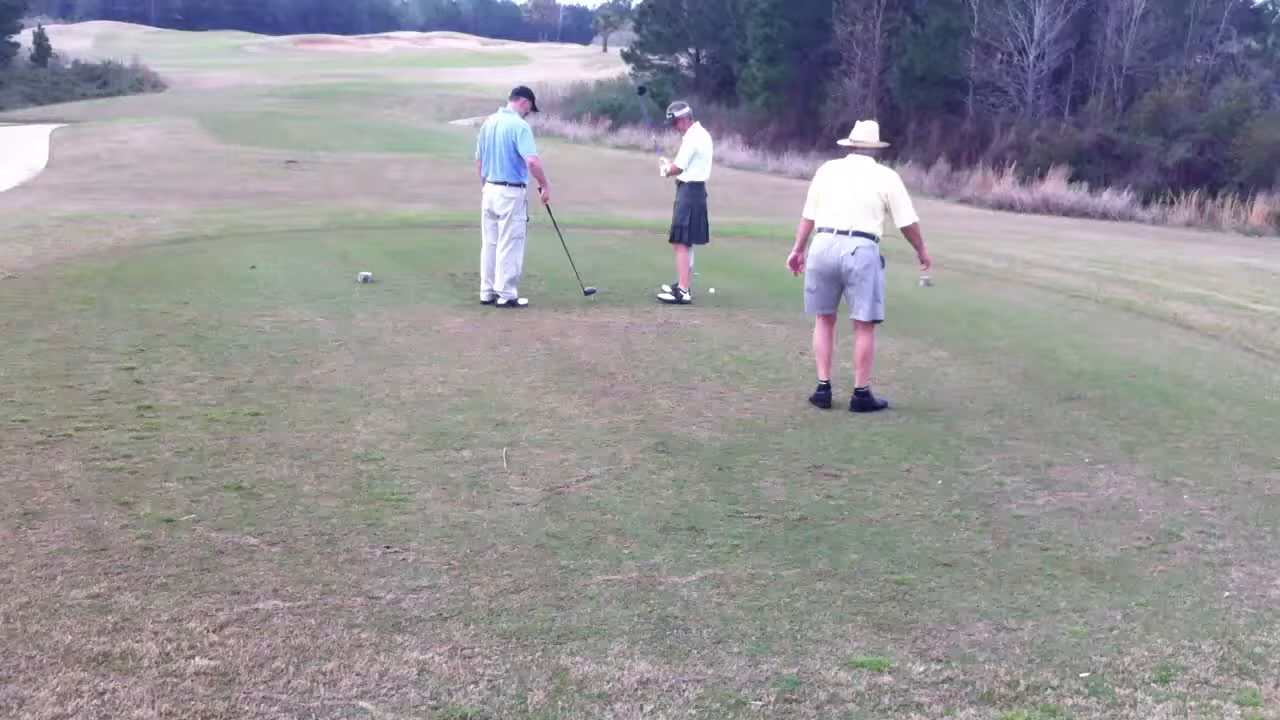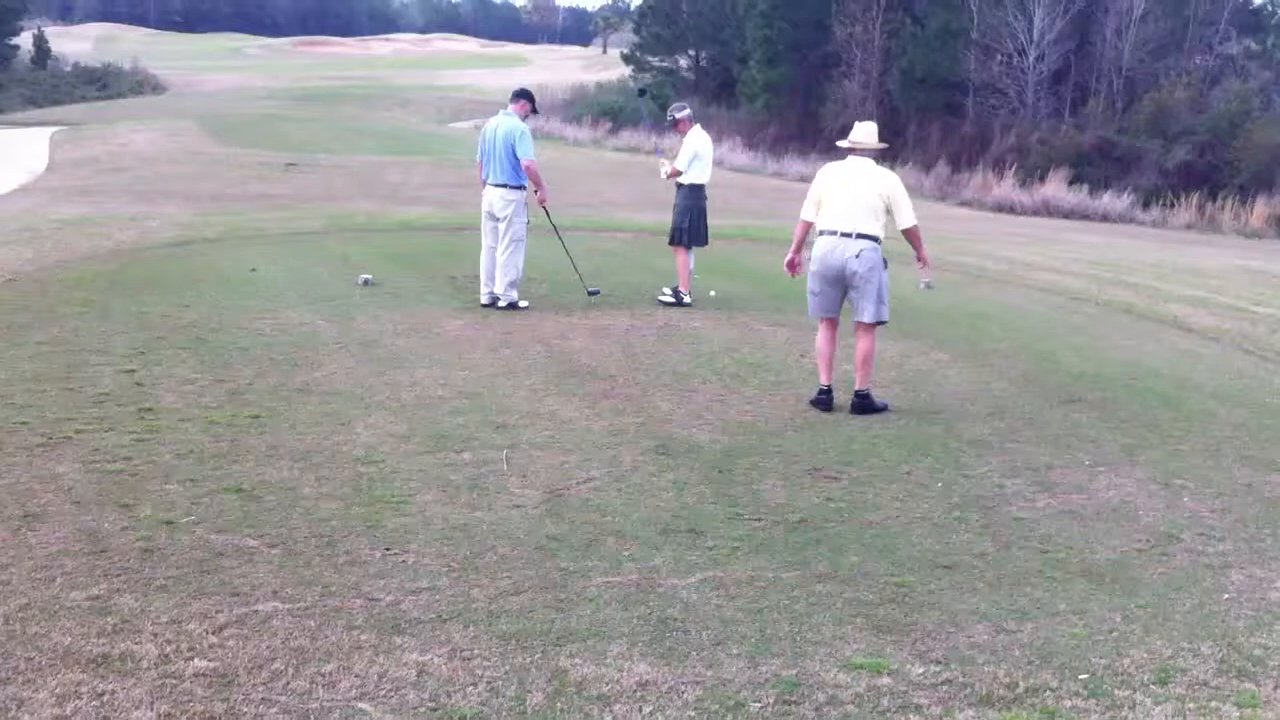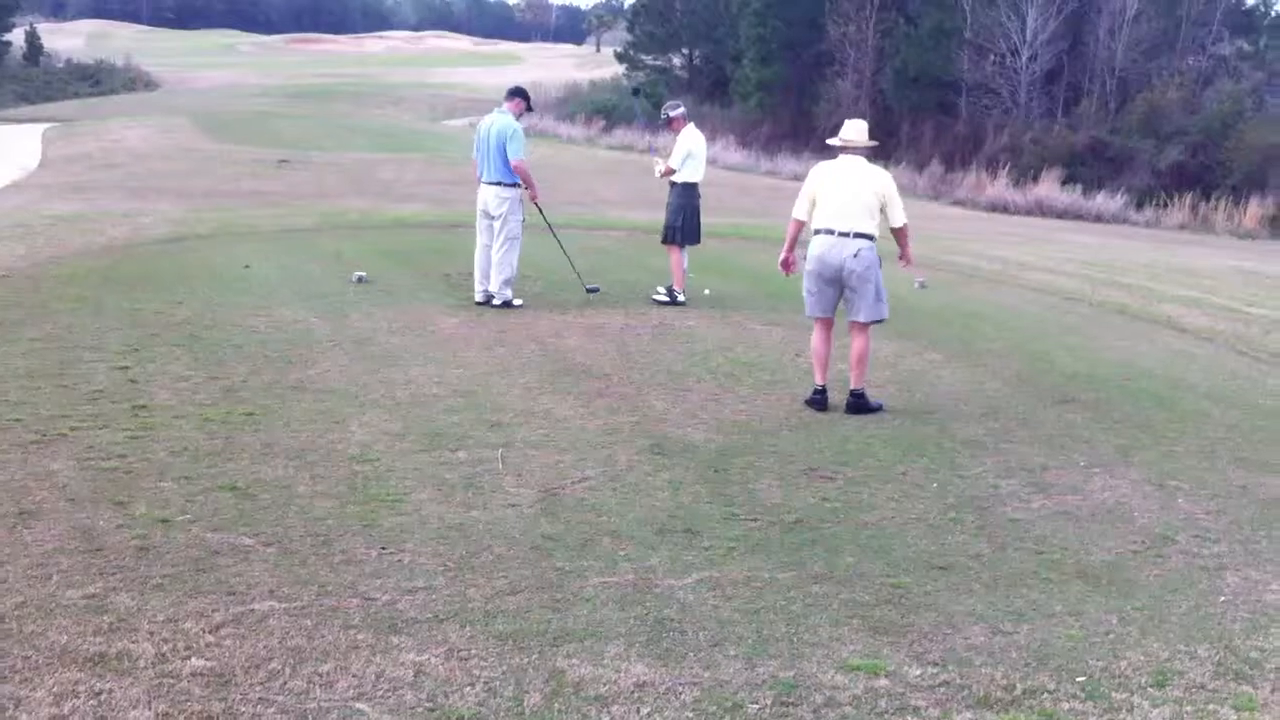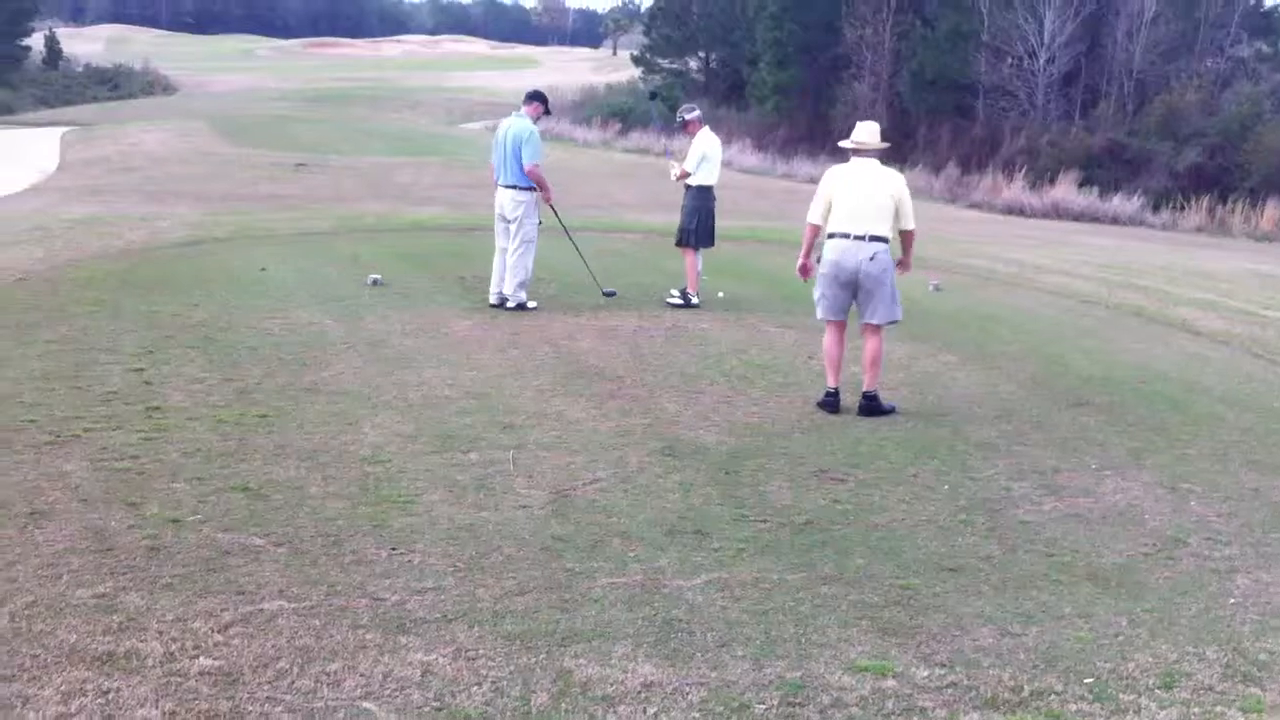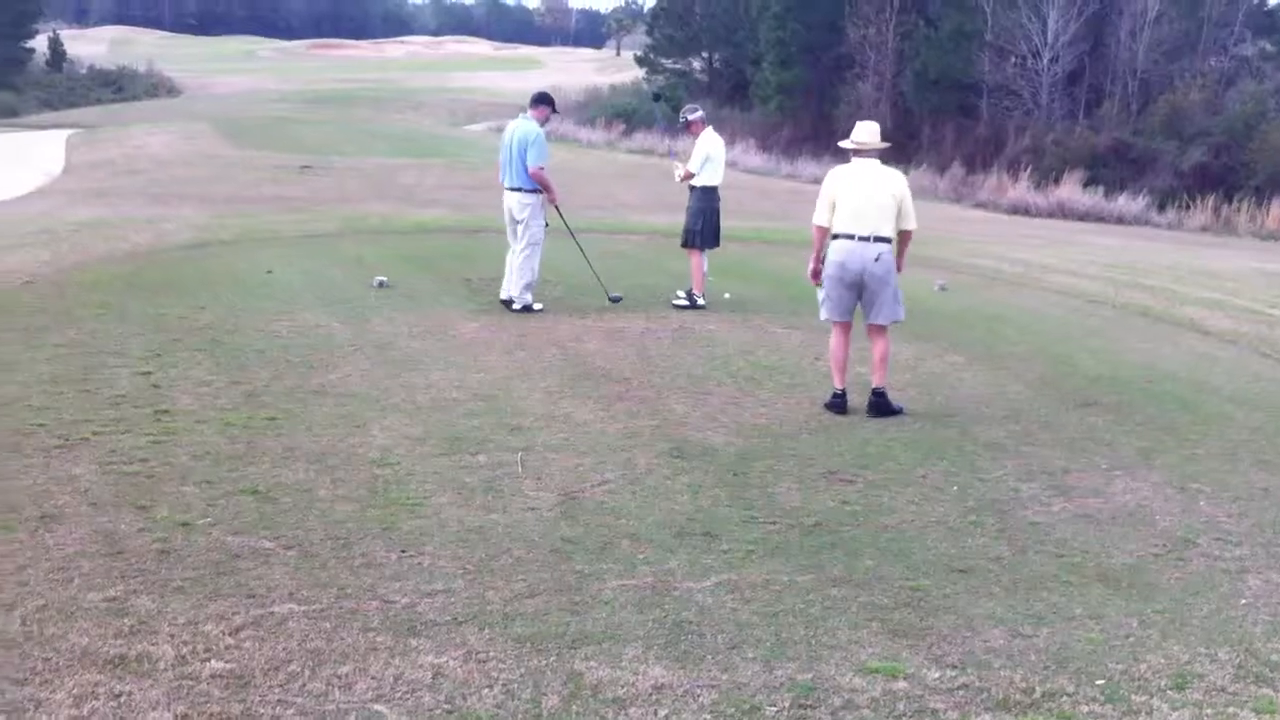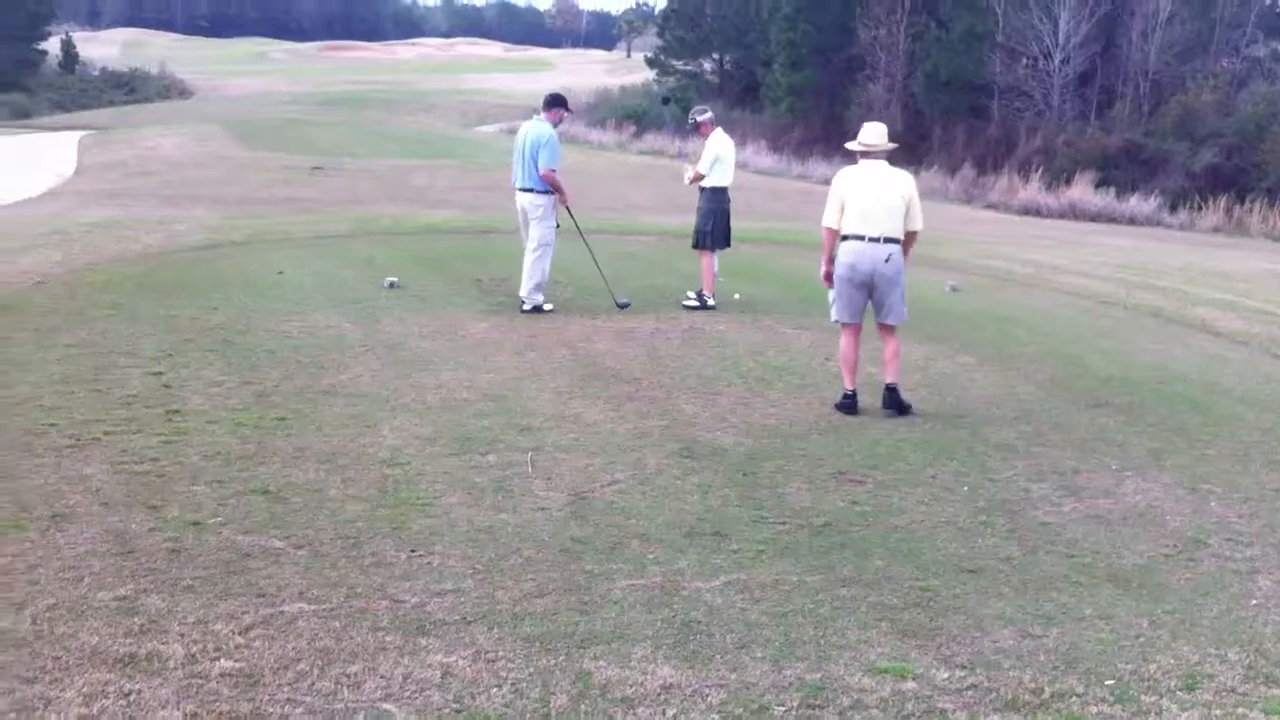
dt=0.1s
person 1, frame 1
left shoulder: (828, 169)
right shoulder: (886, 176)
left elbow: (808, 214)
right elbow: (907, 221)
left wrist: (798, 249)
right wrist: (922, 252)
left hip: (824, 246)
right hip: (861, 250)
left knee: (824, 320)
right knee: (864, 326)
left ankle: (823, 388)
right ankle: (861, 393)
person 1, frame 2
left shoulder: (828, 171)
right shoulder: (886, 177)
left elbow: (807, 216)
right elbow: (907, 222)
left wrist: (795, 250)
right wrist: (920, 251)
left hip: (827, 249)
right hip: (864, 253)
left knee: (827, 323)
right knee: (865, 328)
left ankle: (824, 391)
right ankle: (861, 396)
person 1, frame 3
left shoulder: (821, 170)
right shoulder: (880, 176)
left elbow: (800, 215)
right elbow: (898, 223)
left wrist: (787, 250)
right wrist: (905, 250)
left hip: (824, 248)
right hip: (861, 252)
left knee: (822, 324)
right knee: (860, 328)
left ankle: (819, 391)
right ankle: (856, 395)
person 1, frame 4
left shoulder: (835, 173)
right shoulder: (893, 178)
left elbow: (815, 220)
right elbow: (907, 226)
left wrist: (805, 256)
right wrist: (906, 255)
left hip: (838, 251)
right hip: (875, 254)
left knee: (834, 326)
right knee: (872, 330)
left ankle: (831, 393)
right ankle: (869, 397)
person 1, frame 5
left shoulder: (837, 174)
right shoulder: (895, 178)
left elbow: (821, 223)
right elbow: (907, 227)
left wrist: (815, 260)
right wrist: (899, 257)
left hip: (842, 253)
right hip: (880, 256)
left knee: (840, 329)
right knee: (878, 330)
left ankle: (839, 395)
right ankle: (878, 395)
person 1, frame 6
left shoulder: (846, 176)
right shoulder: (903, 179)
left elbow: (831, 224)
right elbow: (913, 228)
left wrist: (827, 262)
right wrist: (903, 256)
left hip: (852, 254)
right hip: (889, 256)
left knee: (850, 329)
right knee: (889, 329)
left ankle: (849, 395)
right ankle: (892, 390)
person 2, frame 1
left shoulder: (489, 122)
right shoulder: (519, 125)
left elbow: (479, 161)
right elbow: (532, 161)
right wrist: (545, 187)
left hip: (490, 190)
right hip: (510, 192)
left knee: (490, 244)
right knee: (510, 245)
left ankle: (488, 292)
right ankle: (506, 295)
person 2, frame 2
left shoulder: (489, 124)
right shoulder: (518, 128)
left elbow: (480, 163)
right elbow: (528, 164)
right wrist: (541, 189)
left hip: (490, 192)
right hip: (511, 195)
left knee: (490, 246)
right knee: (510, 248)
left ankle: (488, 295)
right ankle: (506, 297)
person 2, frame 3
left shoulder: (484, 122)
right shoulder: (512, 126)
left elbow: (476, 161)
right elbow: (517, 165)
right wrist: (532, 187)
left hip: (485, 190)
right hip: (506, 193)
left knee: (485, 245)
right knee: (506, 246)
left ankle: (482, 293)
right ankle: (501, 295)
person 2, frame 4
left shoulder: (503, 125)
right shoulder: (529, 130)
left elbow: (494, 164)
right elbow: (531, 169)
right wrist: (546, 189)
left hip: (502, 193)
right hip: (522, 196)
left knee: (503, 247)
right knee: (521, 249)
left ankle: (497, 295)
right ankle: (515, 298)
person 2, frame 5
left shoulder: (511, 127)
right shoulder: (536, 133)
left elbow: (502, 163)
right elbow: (535, 171)
right wrist: (551, 191)
left hip: (509, 195)
right hip: (528, 198)
left knee: (516, 248)
right knee: (528, 250)
left ankle: (508, 293)
right ankle: (520, 300)
person 2, frame 6
left shoulder: (524, 128)
right shoulder: (548, 134)
left elbow: (518, 164)
right elbow: (546, 173)
right wrist: (562, 192)
left hip: (521, 195)
right hip: (540, 199)
left knee: (532, 248)
right knee: (540, 251)
left ankle: (528, 292)
right ankle: (532, 300)
person 3, frame 1
left shoulder: (692, 137)
right shoulder: (701, 134)
left elbow: (677, 168)
left wrist: (666, 170)
right wrist: (670, 164)
left hip: (689, 191)
right hip: (695, 189)
left knee: (680, 241)
right knee: (686, 242)
left ankle: (683, 291)
right ankle: (683, 284)
person 3, frame 2
left shoulder: (693, 139)
right shoulder: (701, 136)
left elbow: (677, 171)
left wrist: (666, 172)
right wrist: (670, 166)
left hip: (688, 193)
right hip: (695, 192)
left knee: (680, 244)
right knee: (686, 244)
left ankle: (683, 294)
right ankle: (683, 287)
person 3, frame 3
left shoulder: (686, 138)
right shoulder: (696, 135)
left elbow: (671, 169)
left wrist: (661, 170)
right wrist: (665, 164)
left hip: (682, 192)
right hip: (688, 191)
left knee: (673, 243)
right knee: (679, 243)
left ankle: (677, 292)
right ankle: (677, 286)
person 3, frame 4
left shoulder: (701, 141)
right shoulder: (711, 138)
left elbow: (686, 173)
left wrist: (676, 174)
right wrist: (680, 168)
left hip: (697, 195)
right hip: (703, 194)
left knee: (688, 245)
right knee: (694, 246)
left ankle: (691, 295)
right ankle: (691, 288)
person 3, frame 5
left shoulder: (704, 142)
right shoulder: (715, 139)
left elbow: (690, 173)
left wrist: (680, 175)
right wrist: (684, 169)
left hip: (702, 196)
right hip: (708, 194)
left knee: (694, 247)
right knee: (700, 247)
left ankle: (697, 296)
right ankle: (697, 290)
person 3, frame 6
left shoulder: (714, 143)
right shoulder: (724, 140)
left elbow: (700, 175)
left wrist: (689, 177)
right wrist: (694, 171)
left hip: (712, 197)
right hip: (718, 195)
left knee: (705, 248)
right knee: (710, 248)
left ankle: (707, 297)
right ankle: (707, 290)
